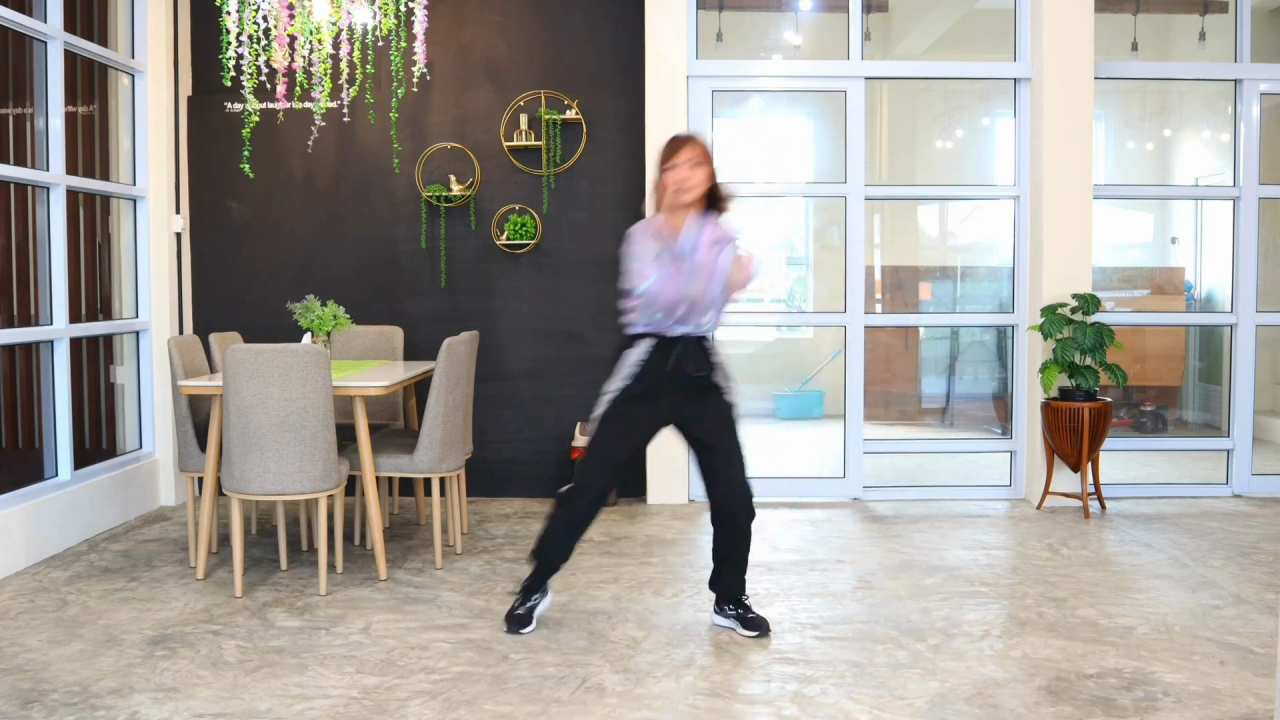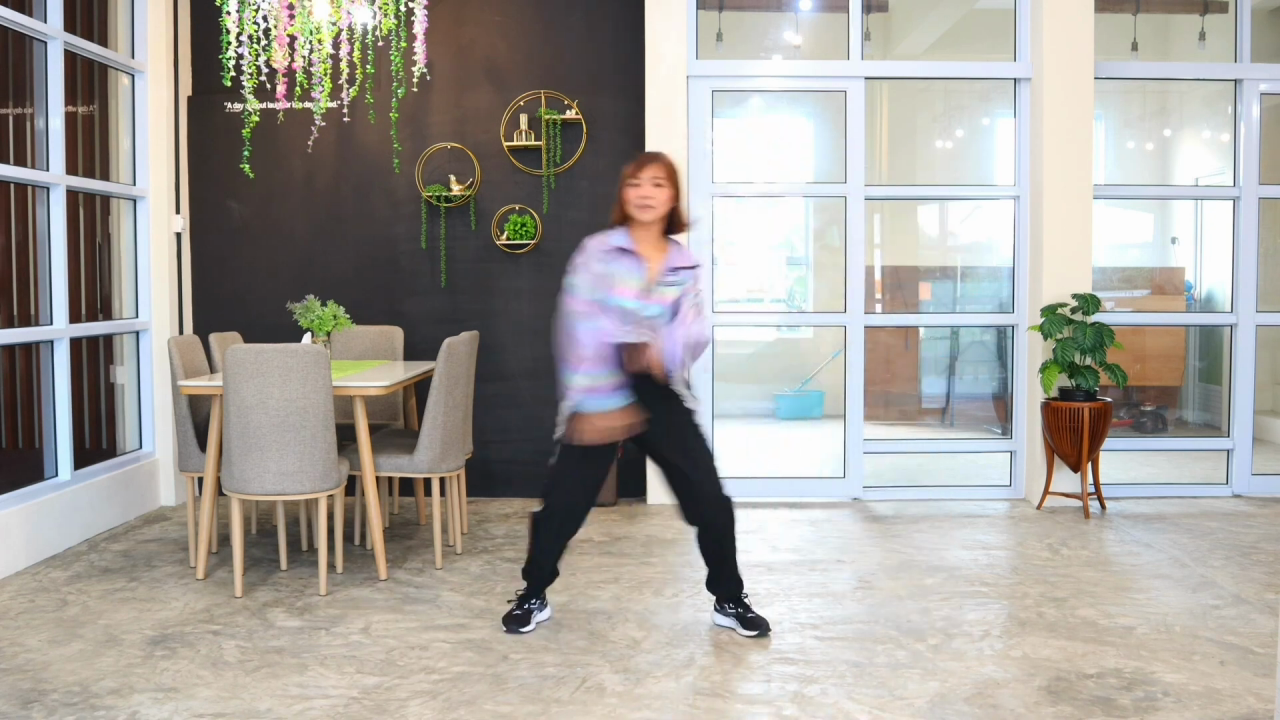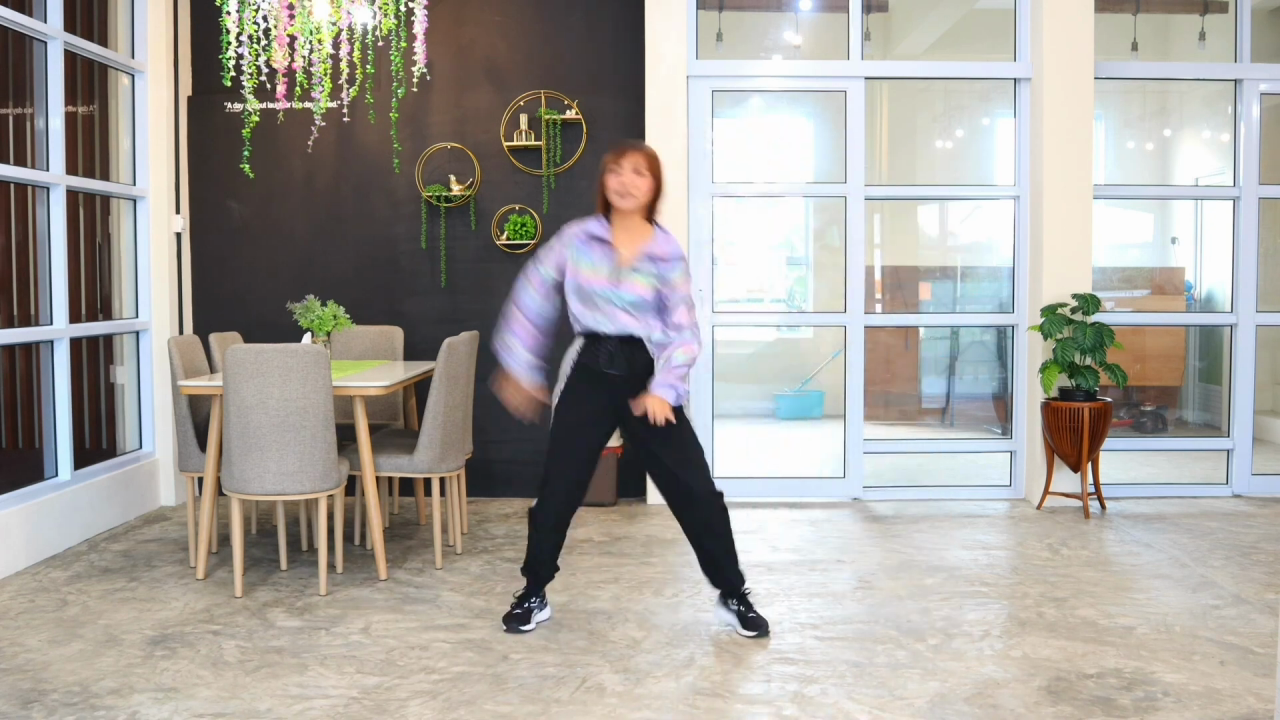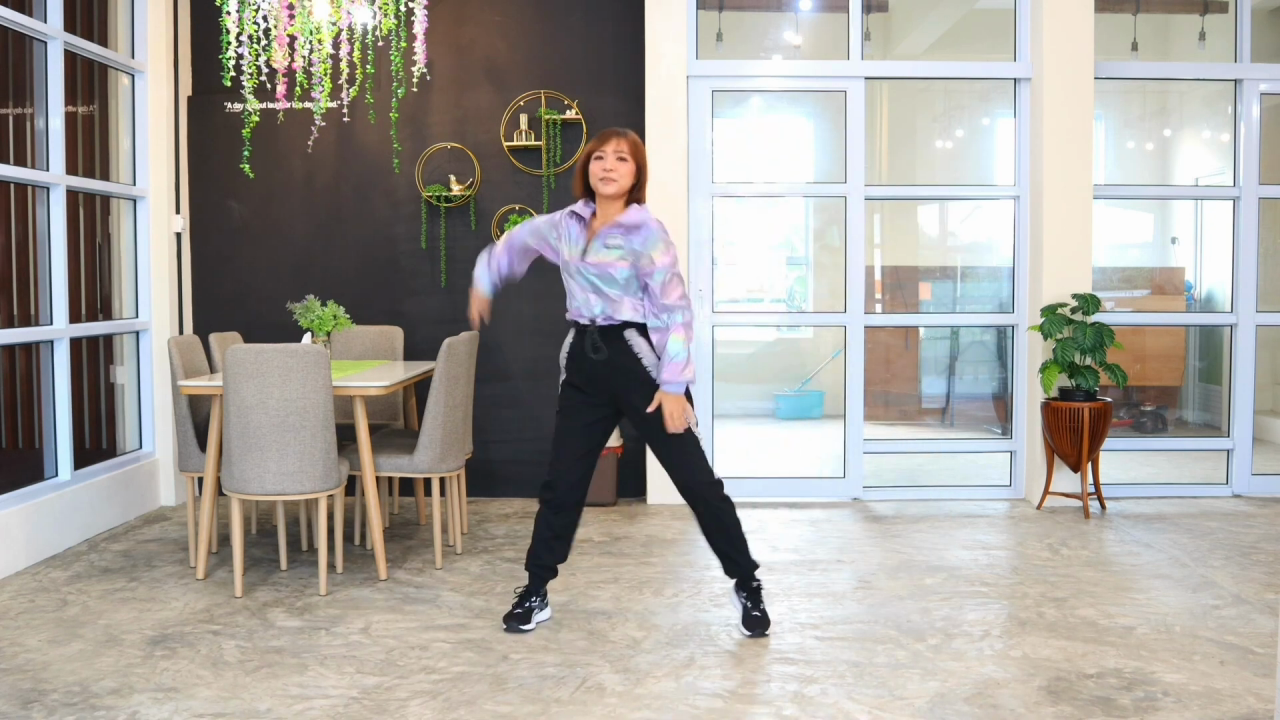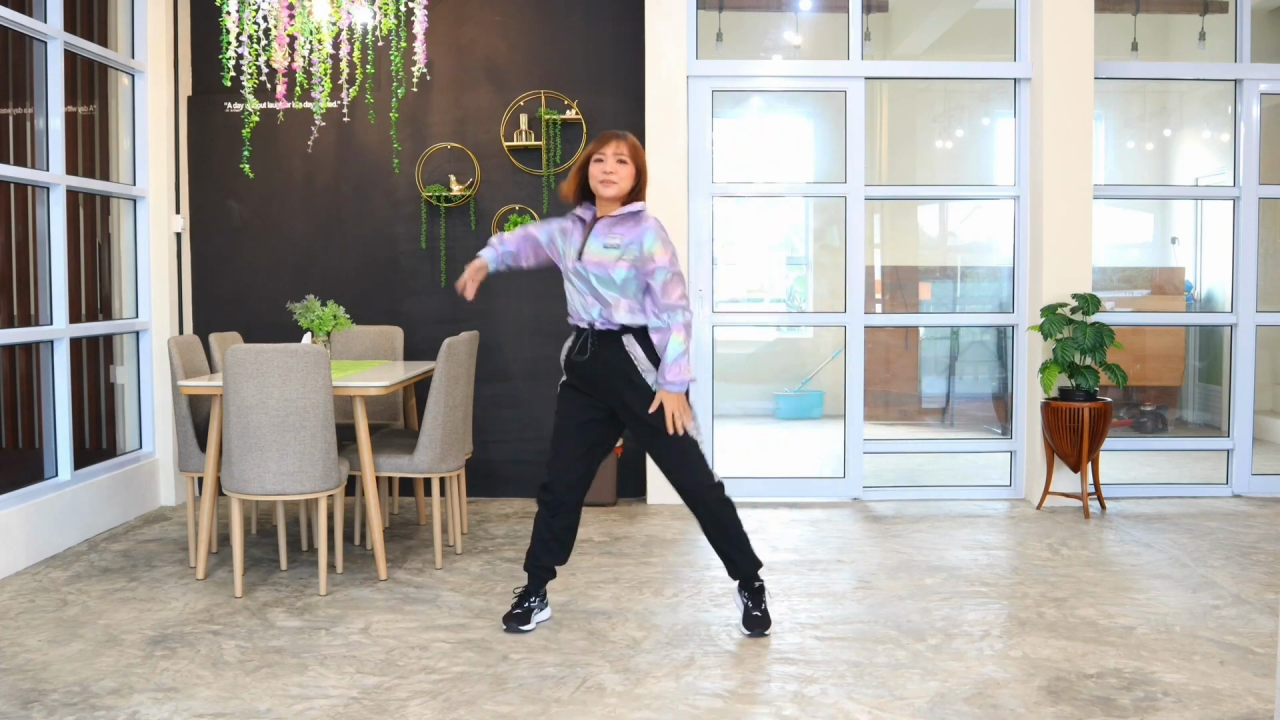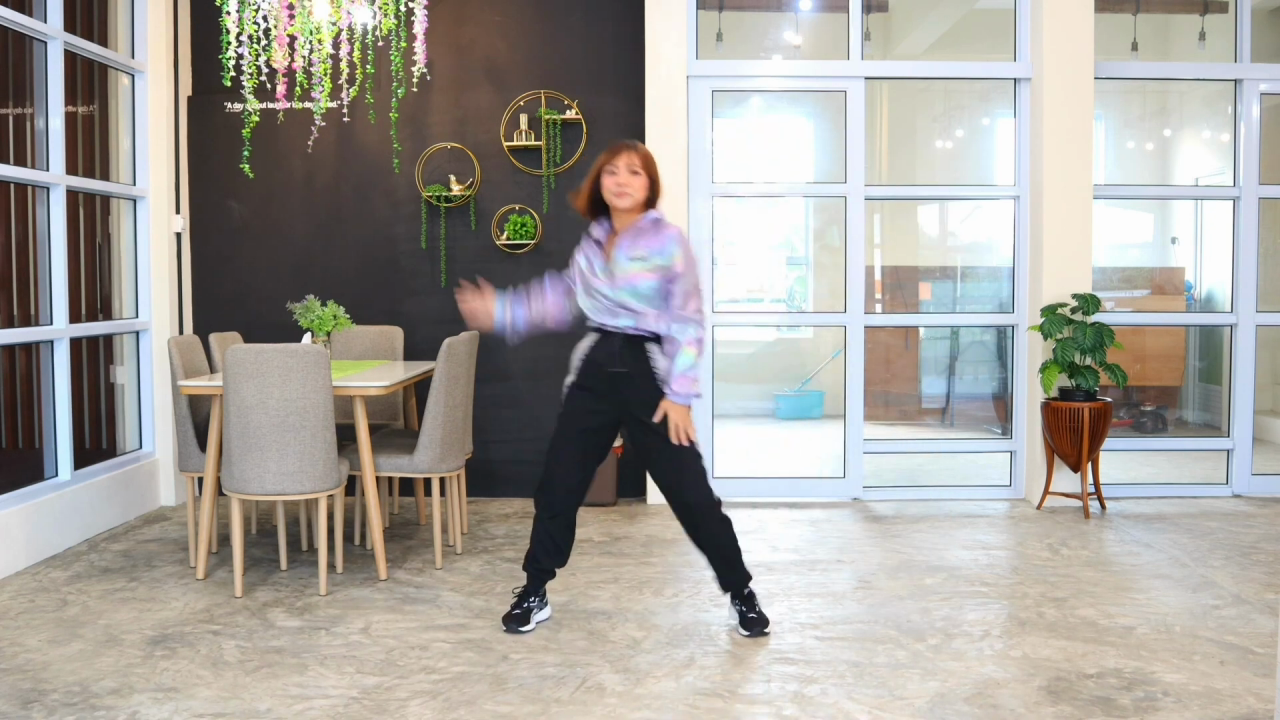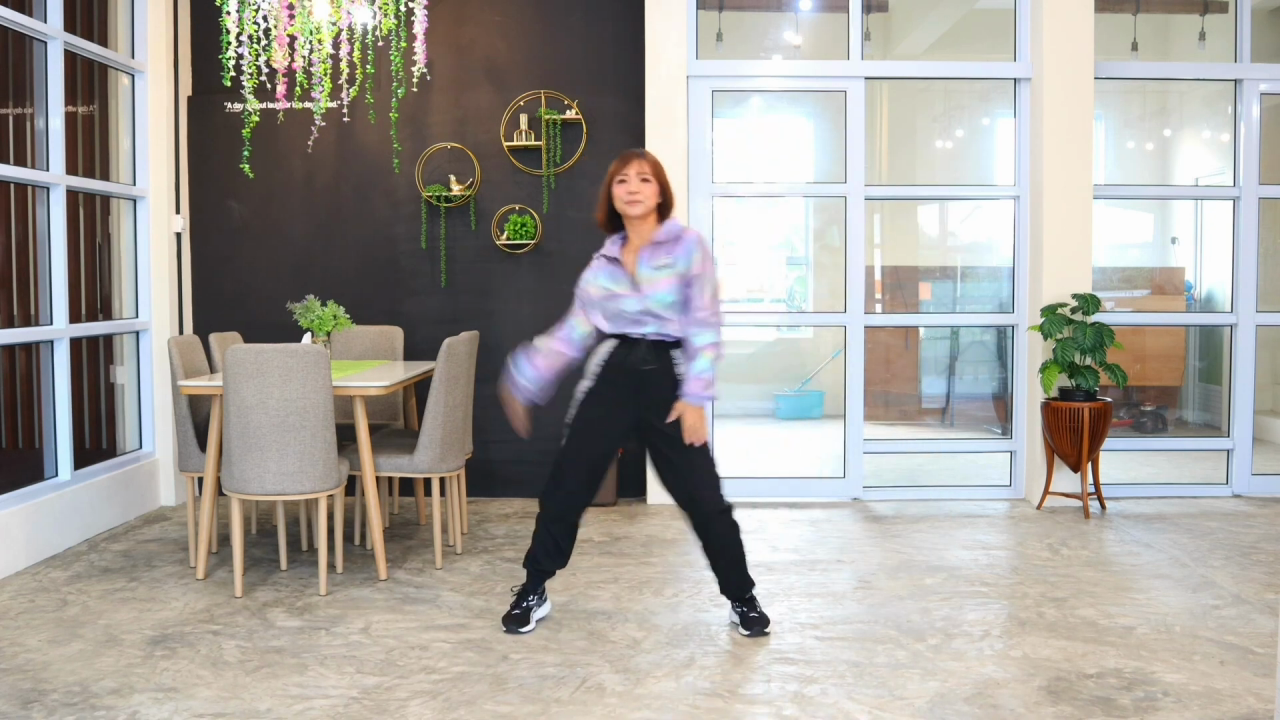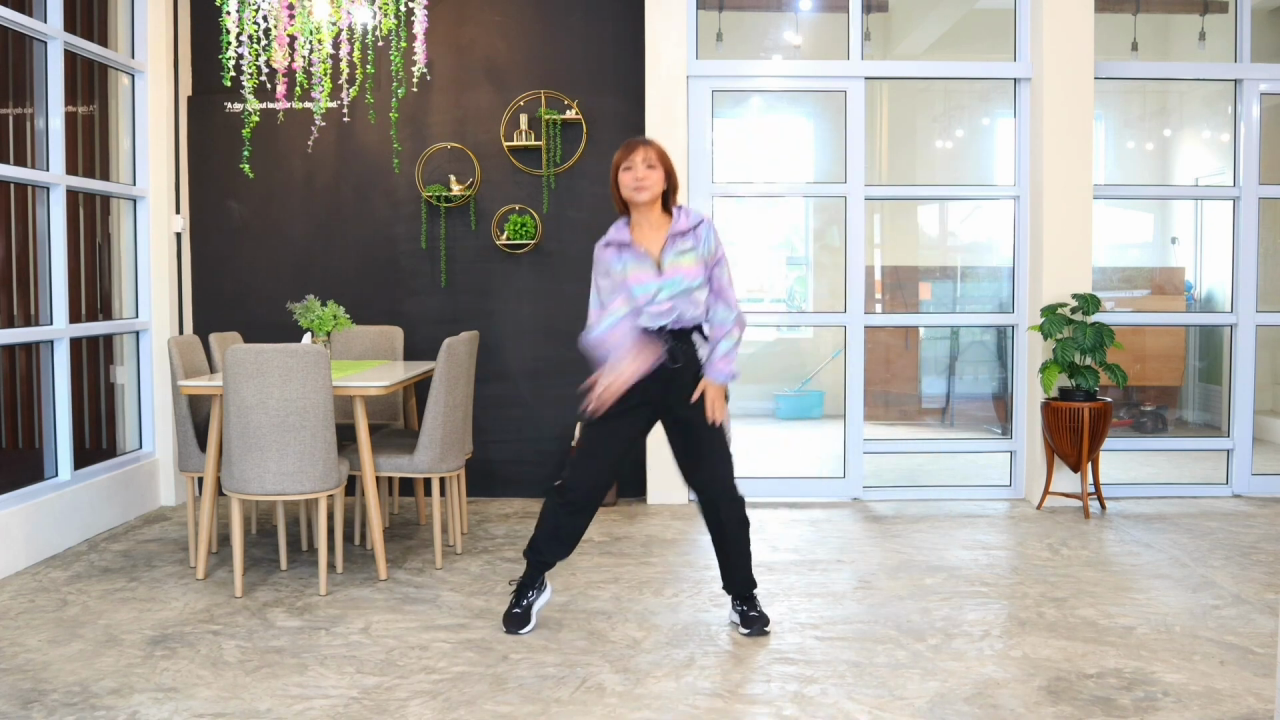
dt=0.1s
person 1, frame 1
left shoulder: (721, 237)
right shoulder: (646, 236)
left elbow: (730, 277)
right elbow: (666, 296)
left wrist: (708, 250)
right wrist: (722, 272)
left hip: (697, 370)
right hip: (644, 367)
left knee: (733, 495)
right knee: (591, 485)
left ankle: (730, 599)
right ankle: (536, 586)
person 1, frame 2
left shoulder: (685, 265)
right shoulder: (596, 251)
left elbow: (691, 334)
right elbow: (578, 328)
left wrist: (665, 354)
right wrist: (593, 402)
left hip: (662, 385)
right hip: (601, 389)
left knee: (708, 502)
right knee: (565, 498)
left ankle: (729, 599)
right ankle: (534, 595)
person 1, frame 3
left shoulder: (667, 254)
right shoulder: (577, 238)
left elbow: (684, 330)
right elbow: (534, 296)
left wrist: (666, 390)
right wrist: (519, 366)
left hip: (646, 374)
right hip: (588, 374)
left knee: (694, 492)
right knee: (557, 490)
left ankle: (732, 593)
right ankle: (533, 591)
person 1, frame 4
left shoulder: (647, 231)
right shoulder: (570, 221)
left elbow: (675, 309)
right elbow: (520, 241)
left wrist: (674, 385)
right wrist: (484, 280)
left hip: (637, 365)
right hip: (584, 362)
left knee: (696, 480)
right knee: (562, 484)
left ankle: (746, 584)
right ankle: (536, 591)
person 1, frame 5
left shoulder: (645, 228)
right shoulder: (577, 226)
left elbow: (673, 308)
right elbow: (532, 240)
left wrist: (674, 383)
right wrist: (485, 260)
left hip: (637, 363)
right hip: (586, 364)
left knee: (697, 483)
right knee: (562, 484)
left ankle: (750, 586)
right ankle: (536, 592)
person 1, frame 6
left shoulder: (667, 240)
right shoulder: (592, 243)
left elbow: (688, 320)
right elbow: (560, 301)
left wrist: (681, 394)
right wrist: (500, 312)
left hip: (648, 373)
right hip: (596, 371)
left knee: (692, 494)
right knee: (558, 486)
left ankle: (741, 593)
right ankle: (535, 592)
person 1, frame 7
left shoulder: (686, 247)
right shoulder: (602, 262)
left elbow: (707, 326)
right elbow: (575, 330)
left wrist: (694, 394)
right wrist: (525, 375)
left hip: (670, 380)
right hip: (610, 377)
left knee: (702, 498)
right knee: (564, 488)
left ankle: (742, 597)
right ankle: (534, 590)
person 1, frame 8
left shoulder: (700, 232)
right shoulder: (609, 248)
left elbow: (725, 308)
right elbow: (603, 322)
left wrist: (719, 373)
right wrist: (623, 357)
left hip: (687, 365)
right hip: (626, 371)
left knee: (718, 488)
right knee: (582, 482)
left ankle: (743, 596)
right ankle: (532, 581)
